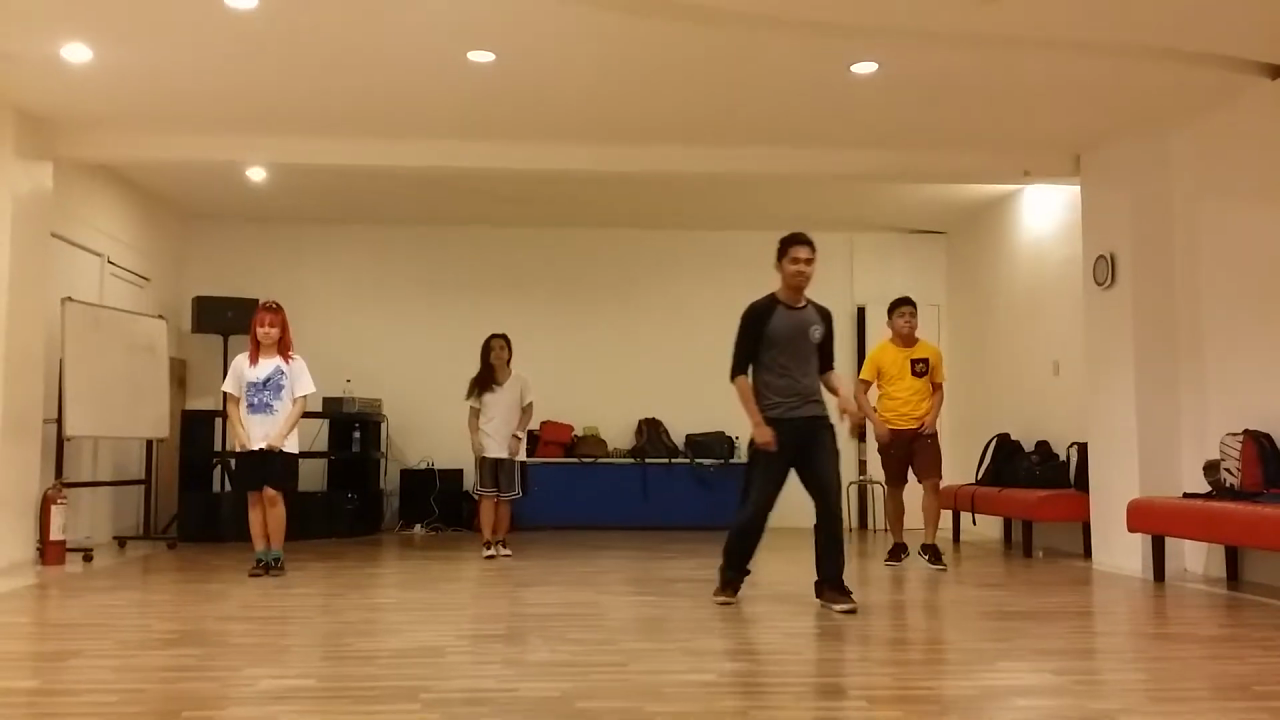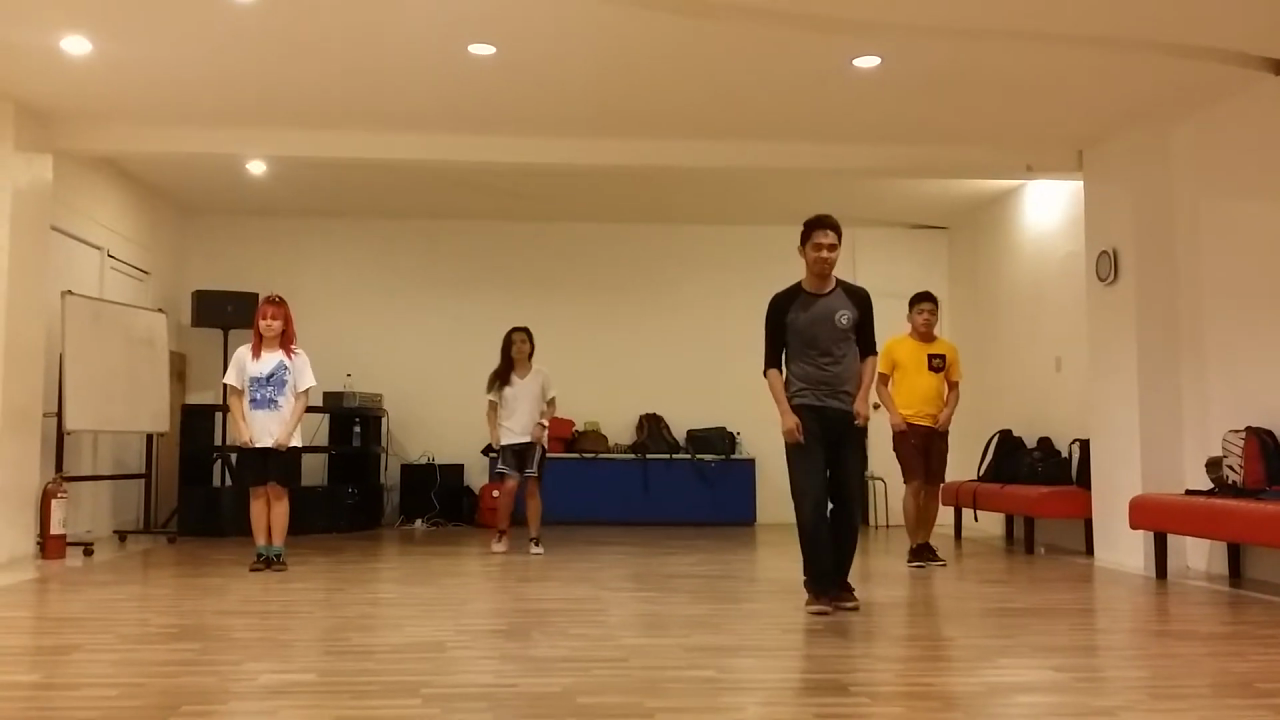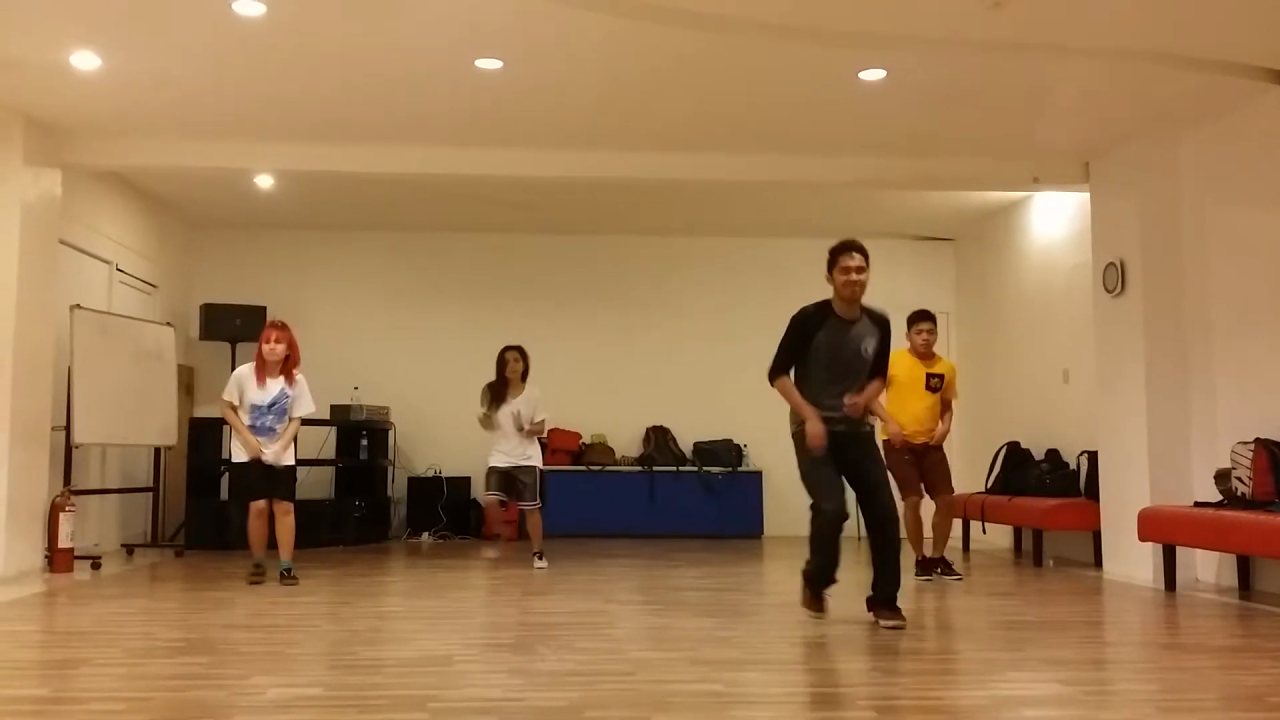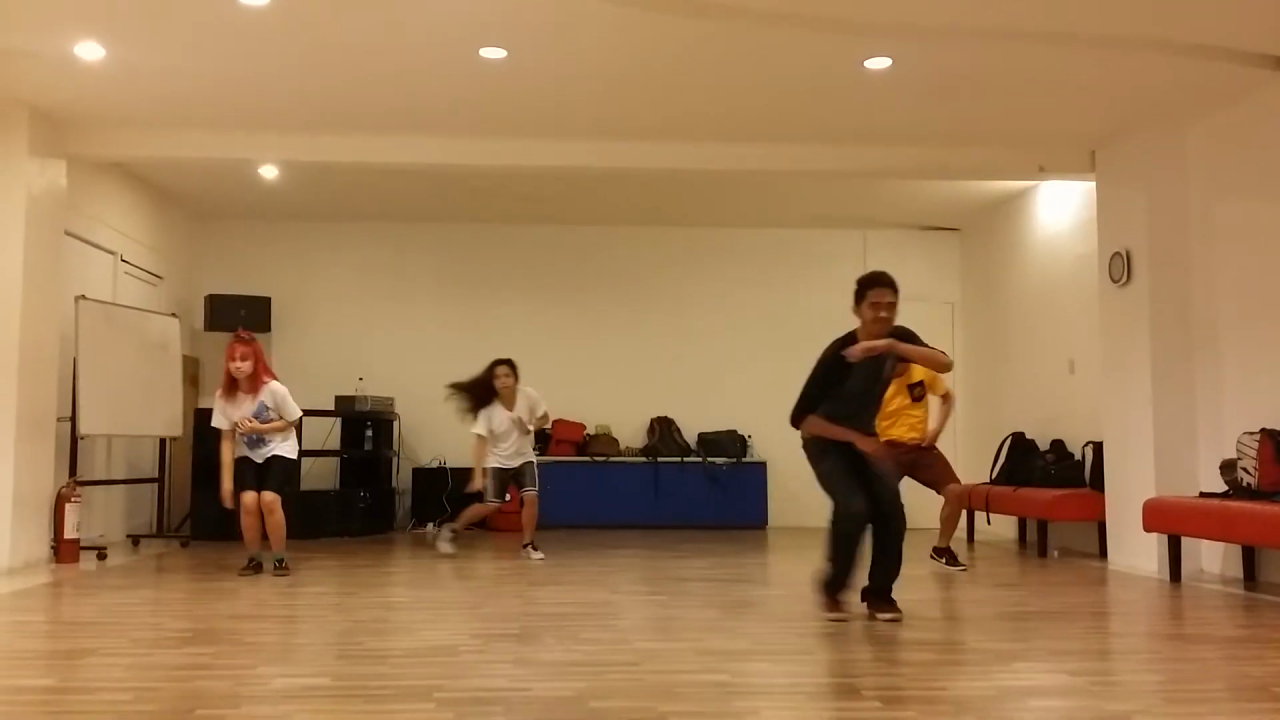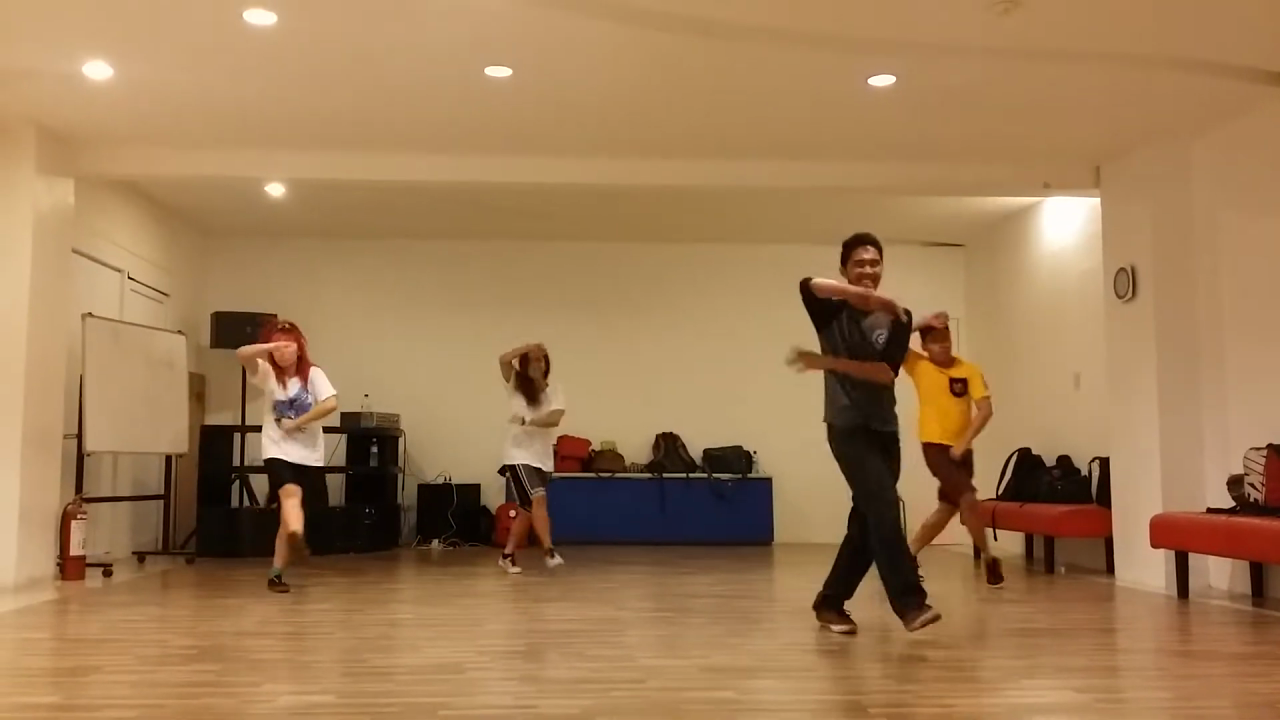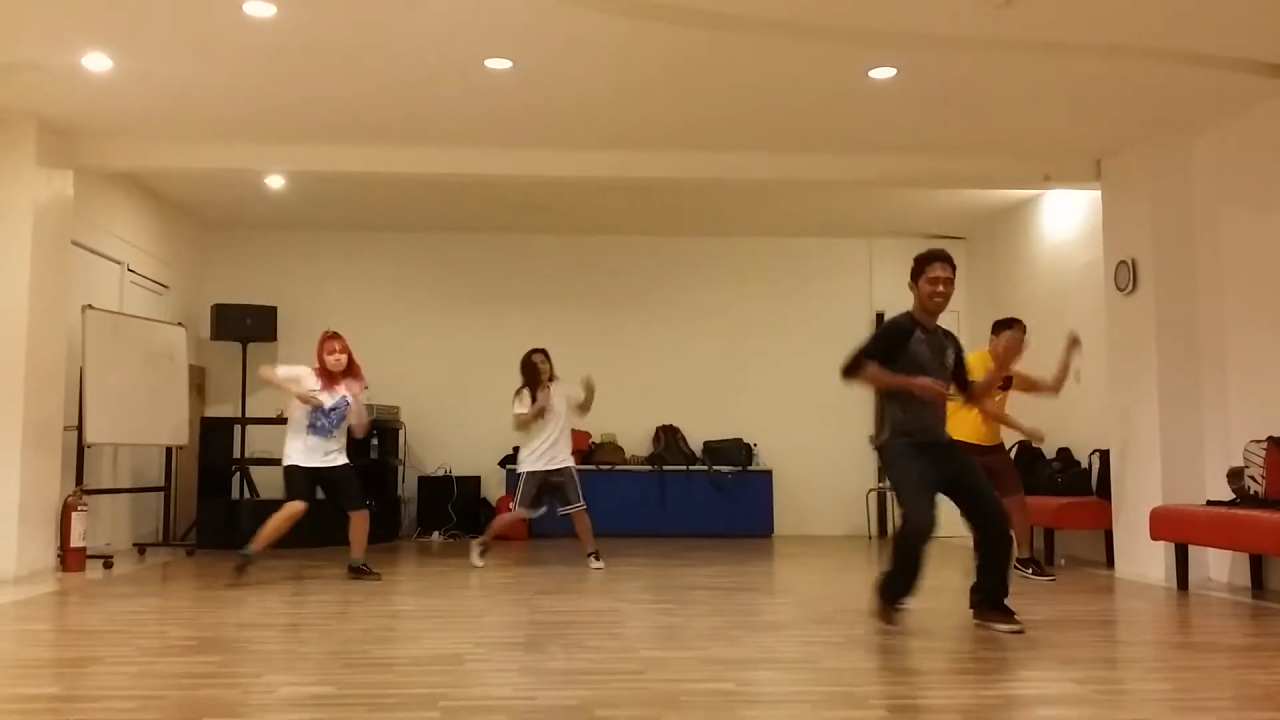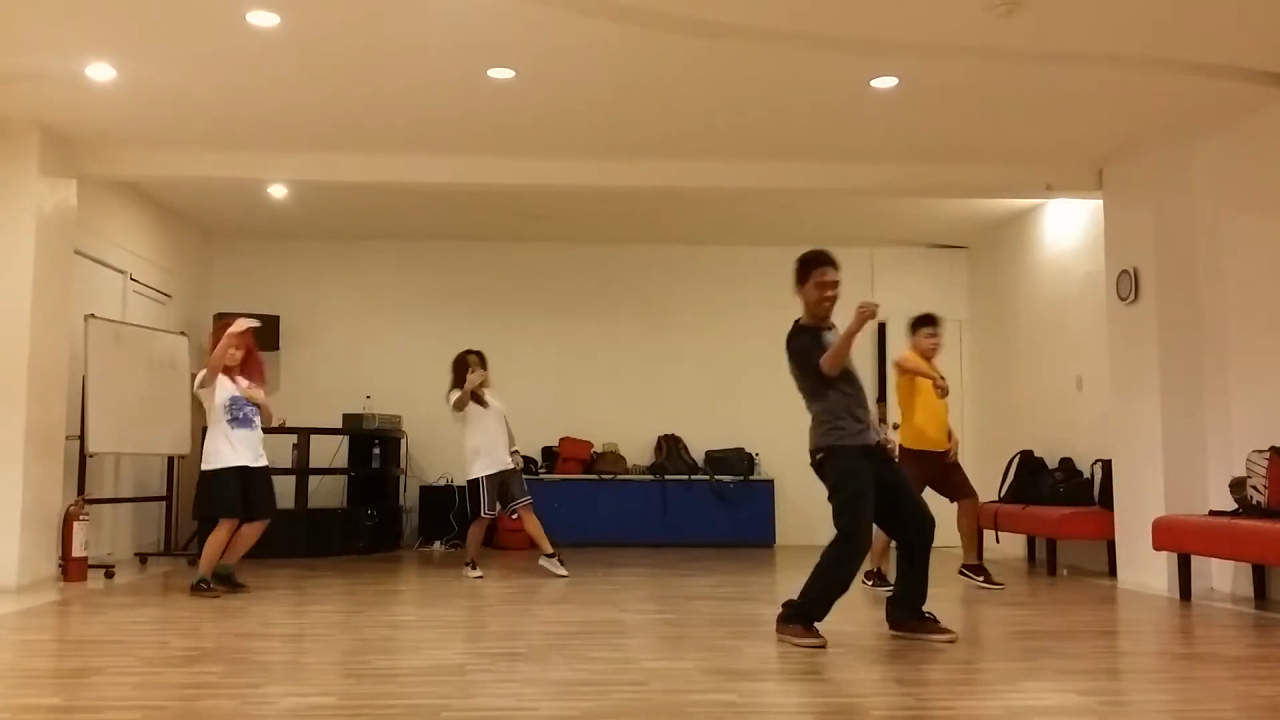
dt=0.7s
person 1, frame 1
left shoulder: (822, 316)
right shoulder: (760, 312)
right elbow: (739, 372)
left wrist: (842, 395)
right wrist: (757, 422)
left hip: (816, 421)
right hip: (774, 423)
left knee: (830, 501)
right knee: (756, 503)
left ankle: (830, 584)
right ankle: (730, 577)
person 1, frame 2
left shoulder: (857, 299)
right shoulder: (784, 304)
left elbow: (868, 352)
right elbow: (772, 364)
left wrist: (863, 396)
right wrist: (784, 411)
left hip: (847, 414)
right hip: (805, 413)
left knee: (848, 501)
right knee: (811, 501)
left ankle: (839, 581)
right ankle: (818, 586)
person 1, frame 3
left shoulder: (878, 324)
right shoulder: (811, 319)
right elbow: (777, 373)
left wrist: (864, 397)
right wrist: (807, 414)
left hip: (856, 434)
right hip: (815, 433)
left knee: (884, 513)
right knee: (831, 510)
left ankle: (884, 600)
right ankle: (816, 582)
person 1, frame 4
left shoulder: (899, 339)
right shoulder: (838, 355)
left elbow: (945, 364)
right elbow: (801, 419)
left wrist: (891, 346)
right wrist: (856, 440)
left hip: (866, 439)
right hip: (827, 441)
left knee: (892, 518)
right knee: (853, 508)
left ankle: (879, 594)
right ankle: (833, 588)
person 1, frame 5
left shoulder: (898, 318)
right shoulder: (831, 314)
left elbow: (885, 371)
right elbow: (810, 285)
left wrist: (826, 363)
right wrist: (868, 294)
left hip: (885, 428)
right hip: (848, 427)
left knee: (868, 522)
right knee: (883, 503)
left ankle: (830, 602)
right ankle: (908, 600)
person 1, frame 6
left shoulder: (948, 342)
right shoulder: (897, 329)
left elbow: (973, 394)
right elbow: (853, 367)
left wrist: (1000, 369)
right wrist: (913, 383)
left hip: (941, 444)
right hip: (901, 446)
left knee: (993, 518)
right knee: (918, 520)
left ankle: (989, 603)
right ankle: (890, 594)
person 1, frame 7
left shoulder: (831, 331)
right shoulder: (800, 338)
right elbow: (829, 368)
right wrist: (855, 325)
left hip: (867, 446)
right hip: (838, 451)
left knee: (917, 522)
right knee: (855, 538)
left ankle: (905, 612)
right ankle: (796, 617)
person 2, frame 1
left shoulder: (293, 362)
right shoulder: (242, 362)
left elbow: (300, 402)
right elbow: (232, 402)
left wrist: (281, 434)
right wrist: (239, 433)
left hip: (280, 443)
right hip: (249, 443)
left knee: (272, 495)
right knee: (255, 497)
left ankle: (276, 555)
right ankle: (260, 557)
person 2, frame 2
left shoulder: (295, 356)
right shoulder: (244, 354)
left elbow: (302, 398)
right elbow: (234, 396)
left wrist: (288, 432)
right wrist: (242, 429)
left hip: (283, 439)
right hip: (253, 439)
left knee: (278, 491)
right knee: (257, 492)
left ankle: (278, 552)
right ankle: (261, 552)
person 2, frame 3
left shoulder: (295, 380)
right shoulder: (244, 374)
left elbow: (296, 421)
right elbow: (228, 409)
left wrist: (280, 447)
right wrist: (247, 438)
left hip: (281, 455)
right hip: (248, 453)
left knee: (283, 507)
right knee: (258, 506)
left ankle: (286, 567)
right ankle: (258, 563)
person 2, frame 4
left shoulder: (274, 389)
right shoulder: (224, 396)
left elbow: (293, 422)
right elbow: (226, 440)
left wrist: (262, 427)
right wrist: (226, 479)
left hip: (280, 452)
right hip: (248, 456)
left knee: (269, 500)
right knee: (248, 501)
left ankle: (280, 559)
right ankle: (254, 559)
person 2, frame 5
left shoulder: (313, 374)
right shoulder: (267, 373)
left elbow: (331, 404)
right elbow: (242, 355)
left wrist: (297, 423)
right wrist: (270, 347)
left hip: (310, 455)
right hip: (278, 452)
left knee: (288, 514)
right knee: (291, 494)
left ankle: (276, 573)
right ankle: (297, 537)
person 2, frame 6
left shoulder: (351, 390)
right shoulder: (305, 376)
left elbow: (360, 432)
right elbow: (265, 373)
left wrist: (359, 404)
right wrist: (297, 392)
left hip: (334, 460)
right hip: (299, 458)
left knee: (360, 511)
right knee: (295, 508)
left ankle: (357, 564)
right ankle: (249, 554)
person 2, frame 7
left shoulder: (254, 379)
right shoulder: (207, 378)
left elbow: (267, 419)
right elbow: (210, 374)
left wrist: (261, 401)
right wrist: (229, 333)
left hip: (254, 460)
right hip: (222, 461)
left knee: (259, 519)
right knee: (228, 522)
left ankle: (223, 569)
right ankle: (201, 580)
person 3, frame 1
left shoulder: (931, 352)
right shoulder: (879, 354)
left elbow: (937, 389)
right elbow: (860, 392)
left wrist: (934, 415)
right wrist: (876, 422)
left hip: (923, 429)
right hip: (892, 430)
left knee: (931, 483)
right knee: (894, 488)
left ankle: (929, 544)
right ankle: (898, 544)
person 3, frame 2
left shoulder: (947, 350)
right shoulder: (894, 347)
left elbow: (953, 388)
right elbow: (881, 384)
left wrist: (949, 411)
right wrist: (893, 413)
left hip: (936, 427)
right hip: (907, 425)
left knee: (933, 488)
right knee: (915, 485)
left ankle: (924, 543)
right ankle: (914, 547)
person 3, frame 3
left shoulder: (946, 369)
right shoulder: (893, 361)
left wrist: (944, 427)
right wrist: (888, 421)
left hip: (928, 444)
right hip: (898, 443)
left knee: (945, 500)
right knee: (912, 501)
left ankle: (937, 558)
right ankle: (919, 559)
person 3, frame 4
left shoulder: (925, 371)
left elbow: (946, 396)
left wrist: (938, 427)
left hip: (922, 445)
right hip: (890, 447)
left knee: (954, 491)
left ankle: (942, 548)
person 3, frame 5
left shoulder: (970, 370)
right shoulder: (919, 366)
left elbow: (985, 410)
left wrist: (964, 441)
right wrist: (925, 324)
left hip: (961, 450)
right hip: (935, 447)
left knee: (949, 507)
right knee: (968, 499)
left ankle: (909, 554)
right ankle: (990, 560)
person 3, frame 6
left shoulder: (1012, 375)
right shoulder: (975, 362)
left elbow: (1053, 388)
right elbow: (986, 405)
left wrist: (1067, 354)
right wrist: (1024, 429)
left hip: (992, 445)
right hip: (961, 442)
left knee: (1016, 500)
left ankle: (1024, 558)
person 3, frame 7
left shoulder: (932, 369)
right shoulder: (909, 364)
right elbow: (902, 362)
left wrist: (952, 436)
right wrist: (935, 376)
left hip: (941, 451)
right hip: (914, 452)
left knee: (969, 501)
left ankle: (973, 566)
right ankle: (873, 572)
person 4, frame 1
left shoulder: (520, 381)
right shoulder: (480, 383)
left elbow: (527, 412)
right elbow: (473, 415)
left wrist: (517, 435)
right wrist: (474, 438)
left hip: (510, 448)
right hip: (486, 447)
left knee: (506, 497)
right knee: (487, 495)
left ankle: (501, 540)
right ankle: (487, 542)
person 4, frame 2
left shoulder: (541, 375)
right shoulder: (500, 376)
left elbow: (551, 405)
right elbow: (492, 408)
left wrist: (542, 424)
right wrist: (493, 431)
left hip: (533, 439)
right hip: (508, 439)
left knee: (532, 488)
right knee: (509, 486)
left ankle: (534, 538)
right ankle: (501, 533)
person 4, frame 3
left shoulder: (533, 394)
right shoulder: (493, 391)
left elbow: (541, 430)
right elbow: (486, 420)
left wrist: (526, 427)
right wrist: (485, 422)
left hip: (528, 459)
right hip: (500, 458)
left knee: (530, 508)
right knee: (491, 501)
left ankle: (538, 553)
right ankle: (501, 534)
person 4, frame 4
left shoulder: (529, 396)
right shoulder: (487, 410)
left elbow: (545, 418)
right elbow: (480, 442)
left wrist: (530, 428)
right wrist: (478, 475)
left hip: (524, 457)
right hip: (497, 461)
left knee: (531, 497)
right knee: (490, 505)
left ankle: (528, 544)
right ankle: (452, 529)
person 4, frame 5
left shoulder: (553, 390)
right shoulder: (516, 384)
left elbow: (554, 420)
right elbow: (504, 360)
left wrist: (525, 420)
right wrist: (528, 348)
left hip: (542, 458)
right hip: (518, 455)
left knee: (527, 509)
right knee: (537, 500)
left ankle: (507, 555)
right ankle: (550, 551)
person 4, frame 6
left shoulder: (560, 389)
right shoulder: (524, 395)
left elbow: (582, 410)
right elbow: (519, 424)
left wrist: (589, 395)
right wrist: (538, 406)
left hip: (560, 461)
right hip: (532, 463)
left knee: (578, 509)
right knee: (519, 512)
left ankle: (592, 554)
right ankle: (481, 544)
person 4, frame 7
left shoulder: (491, 393)
right shoulder: (459, 396)
right elbow: (459, 404)
left wrist: (514, 450)
right wrist: (468, 387)
left hip: (506, 463)
right hip: (482, 466)
left knee: (526, 508)
right knee: (483, 516)
left ankle: (549, 555)
right ankle: (470, 563)
